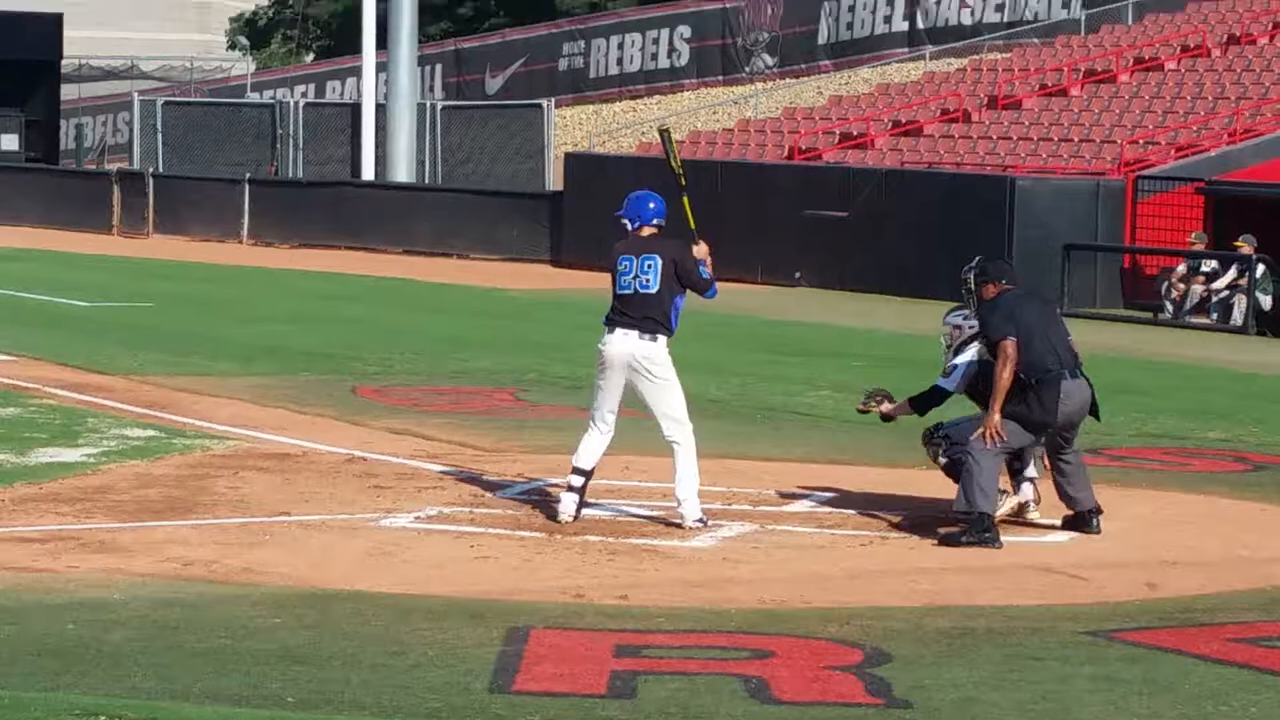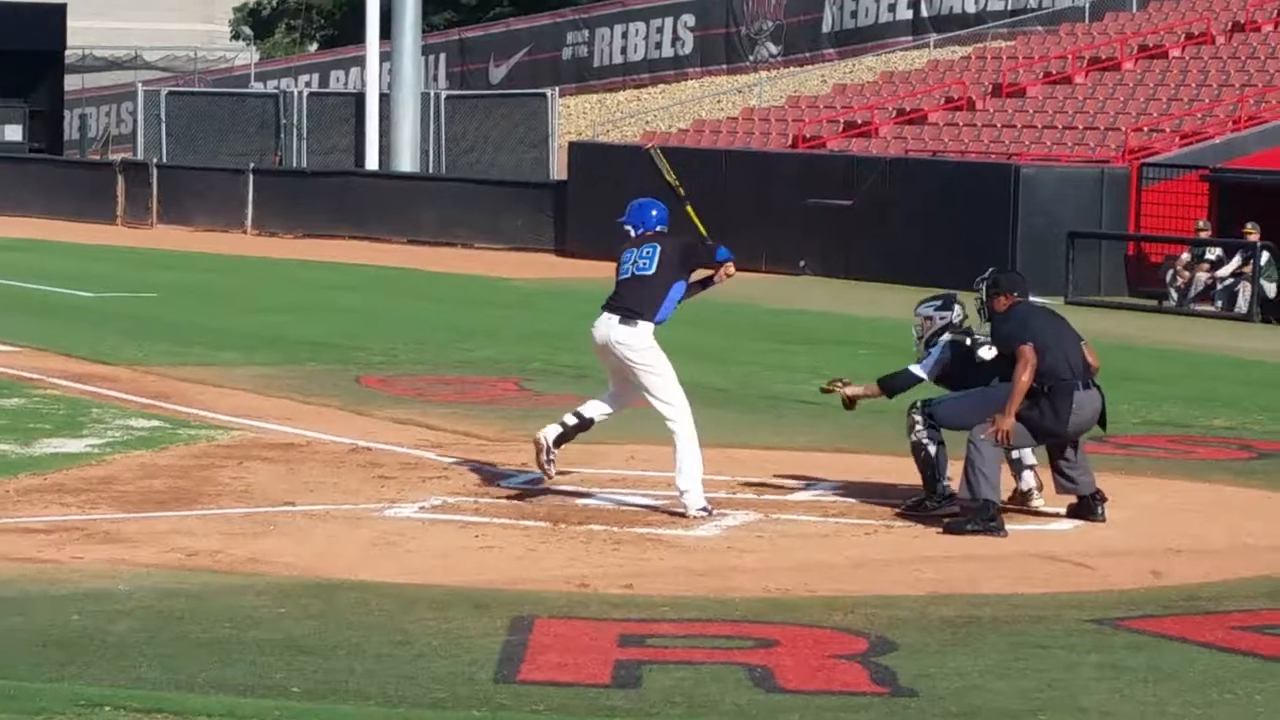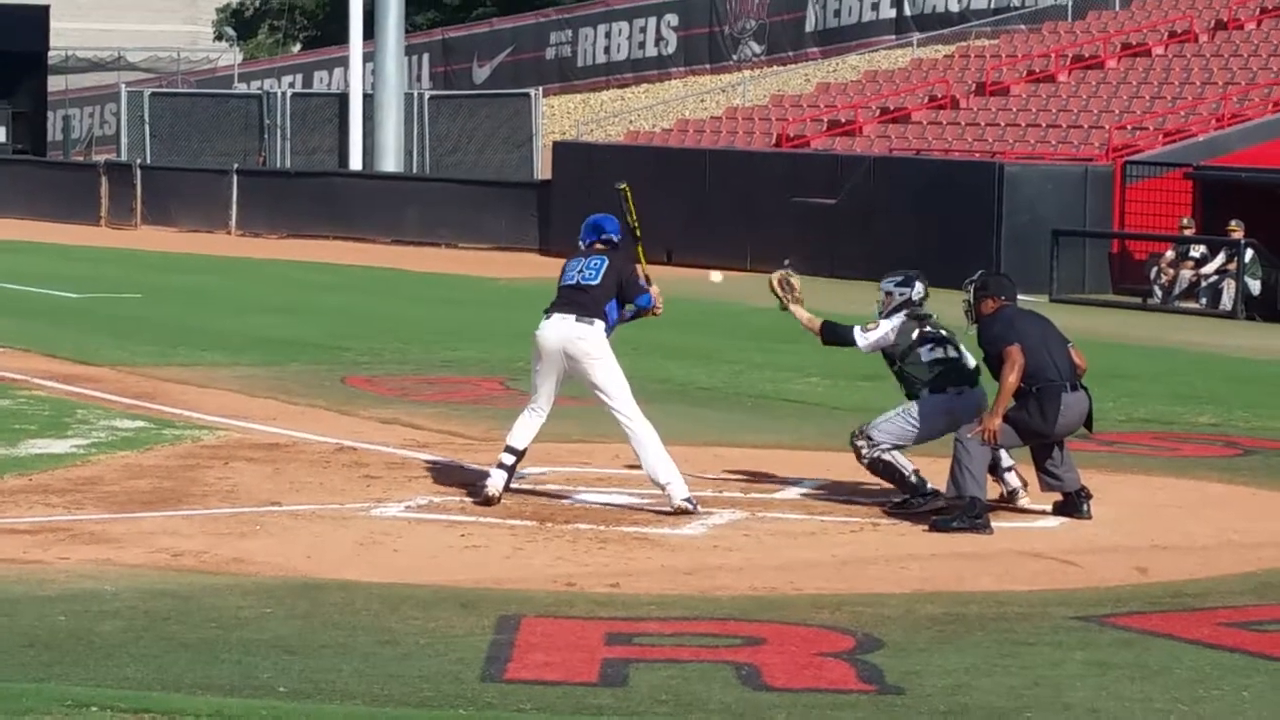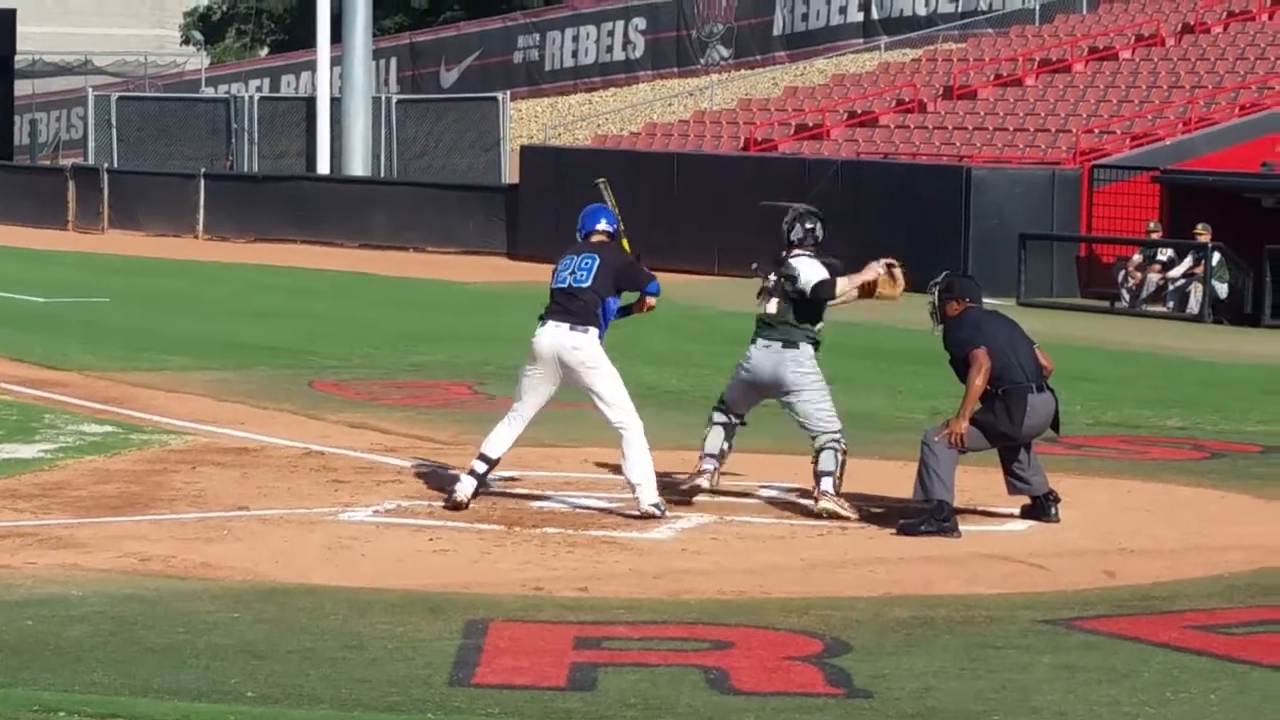
dt=0.4s
person 1, frame 1
left shoulder: (620, 251)
right shoulder: (676, 250)
right elbow: (709, 290)
right wrist: (701, 260)
left hip: (614, 343)
right hip: (650, 348)
left knee: (600, 426)
right knee: (679, 432)
left ankle: (570, 501)
right ankle: (690, 512)
person 1, frame 2
left shoulder: (629, 250)
right shoulder: (676, 246)
right elbow: (723, 255)
left wrist: (712, 279)
right wrist: (718, 267)
left hip: (604, 327)
right hip: (633, 334)
left knee: (621, 393)
right knee: (679, 417)
left ankle: (556, 434)
right ankle: (693, 500)
person 1, frame 3
left shoulder: (572, 262)
right shoulder: (619, 262)
right elbow: (643, 301)
left wrist: (640, 312)
right wrist: (653, 297)
left hip: (549, 329)
right hip: (586, 335)
left knee: (536, 409)
right knee: (630, 415)
left ankle: (496, 481)
right ankle: (677, 492)
person 1, frame 4
left shoulder: (567, 257)
right shoulder: (614, 254)
right elbow: (652, 288)
left wrist: (630, 309)
right wrist: (645, 300)
left hip: (546, 336)
right hip: (580, 342)
left knee: (517, 415)
right knee: (627, 420)
left ankle: (466, 486)
right ankle: (648, 499)
person 2, frame 1
left shoulder: (995, 308)
right shoulder: (1039, 302)
left elbow: (1008, 356)
right elbow: (1067, 350)
left wrist: (994, 412)
left hip: (1049, 395)
right hip: (1080, 390)
left knee: (982, 446)
right knee: (1062, 448)
left ankle: (982, 526)
right ankle: (1086, 513)
person 2, frame 2
left shoulder: (1007, 319)
right shoulder: (1050, 315)
left elbow: (1027, 360)
right elbow: (1092, 362)
left wrist: (1008, 414)
left hip: (1062, 406)
right hip: (1091, 402)
left knee: (983, 437)
right knee: (1061, 437)
left ankle: (987, 514)
right ankle: (1091, 501)
person 2, frame 3
left shoulder: (993, 322)
right shoulder: (1037, 319)
left elbow: (1016, 361)
right elbow: (1080, 363)
left wrist: (995, 414)
left hip: (1049, 408)
right hip: (1079, 405)
left knee: (970, 437)
right knee: (1043, 433)
left ankle: (974, 512)
right ankle: (1076, 498)
person 2, frame 4
left shoulder: (958, 324)
right shoulder: (1002, 320)
left elbow: (982, 364)
right elbow: (1046, 365)
left wrist: (962, 417)
left hip: (1016, 409)
right hip: (1045, 406)
left knee: (938, 440)
right knee: (1012, 438)
left ankle: (941, 516)
right ankle: (1044, 502)
person 3, frame 1
left shoulder: (968, 357)
left elbow: (933, 398)
left wrist: (891, 409)
left knee: (934, 439)
left ankle: (997, 497)
right ankle: (1027, 500)
person 3, frame 2
left shoulder: (944, 345)
right shoulder: (971, 341)
left elbow: (903, 381)
left wrist: (857, 390)
left hip: (997, 397)
left knee: (920, 414)
left ankle: (938, 496)
right ankle: (1028, 488)
person 3, frame 3
left shoulder: (893, 326)
right shoulder: (938, 329)
left elbow: (841, 336)
right elbow: (972, 370)
left wrist: (798, 312)
left hip: (937, 404)
right hip: (974, 399)
left knee: (864, 442)
left ankle: (922, 494)
right ankle: (1014, 488)
person 3, frame 4
left shoulder: (783, 265)
right shoulder: (809, 266)
right elbow: (823, 293)
left wrist: (853, 287)
right wrist: (863, 276)
left hip: (758, 356)
right hip: (796, 361)
left knee: (725, 412)
right knee: (828, 434)
left ankle: (706, 471)
right ankle: (827, 493)
